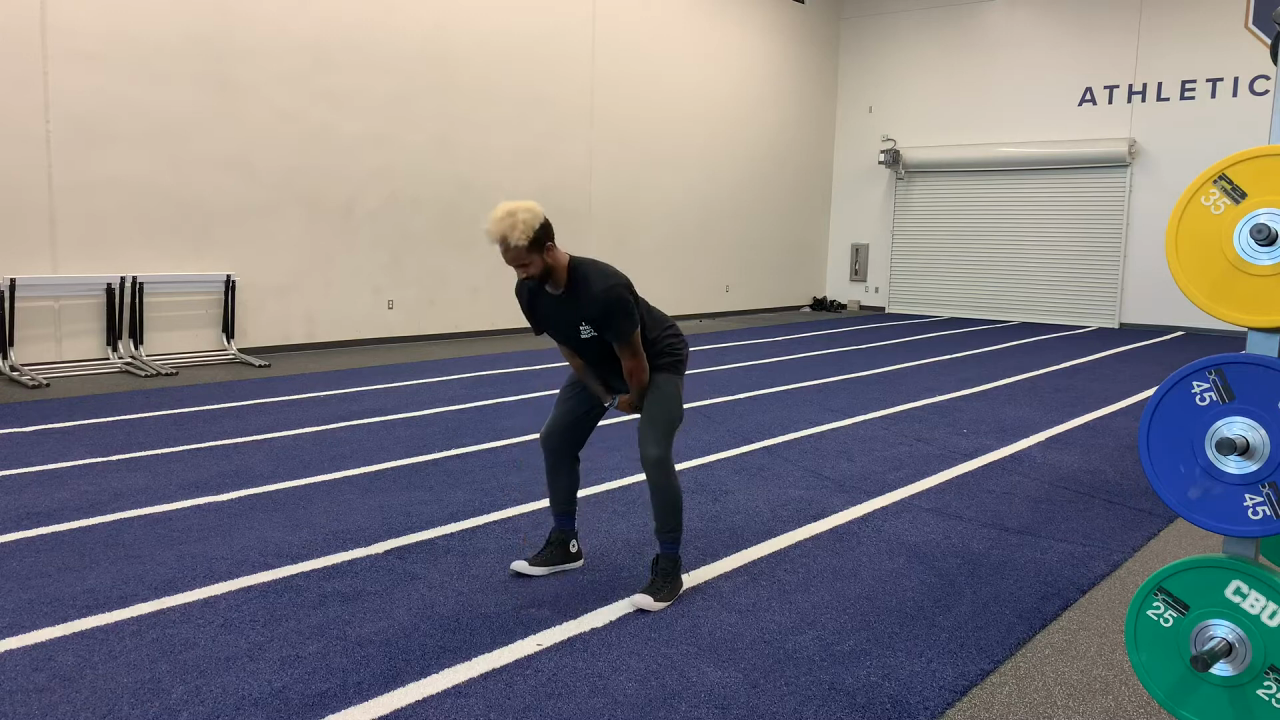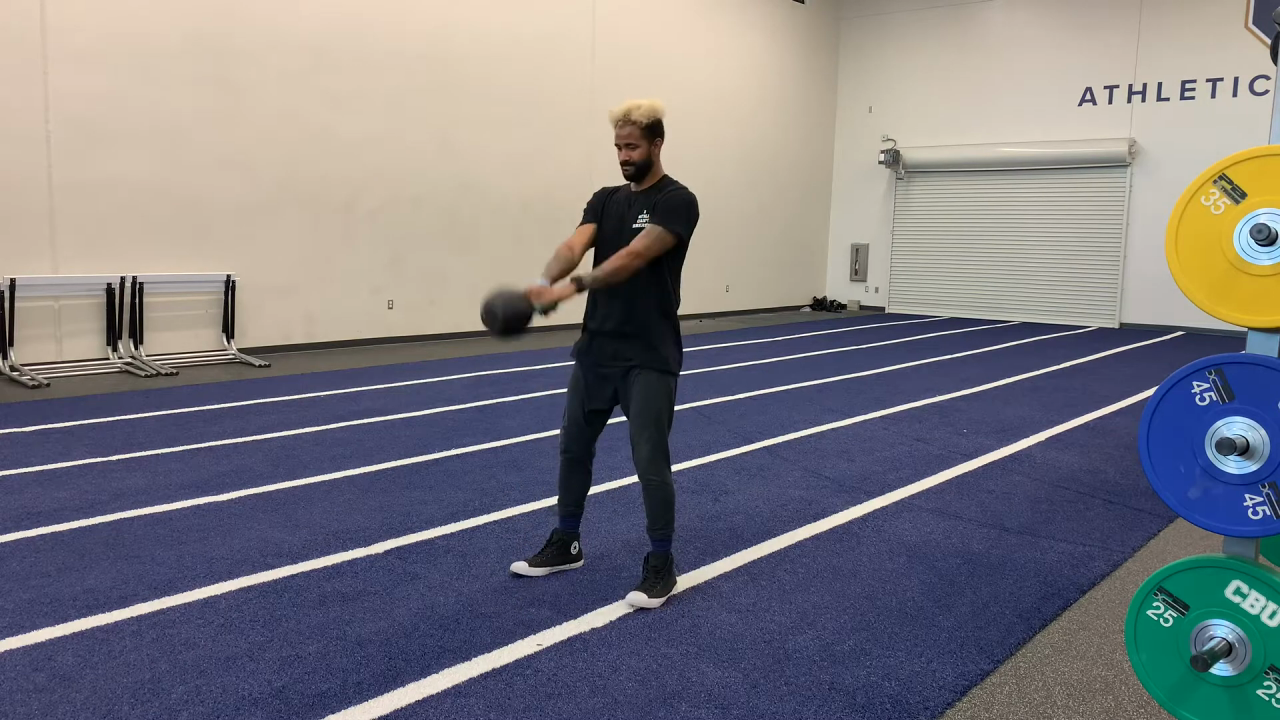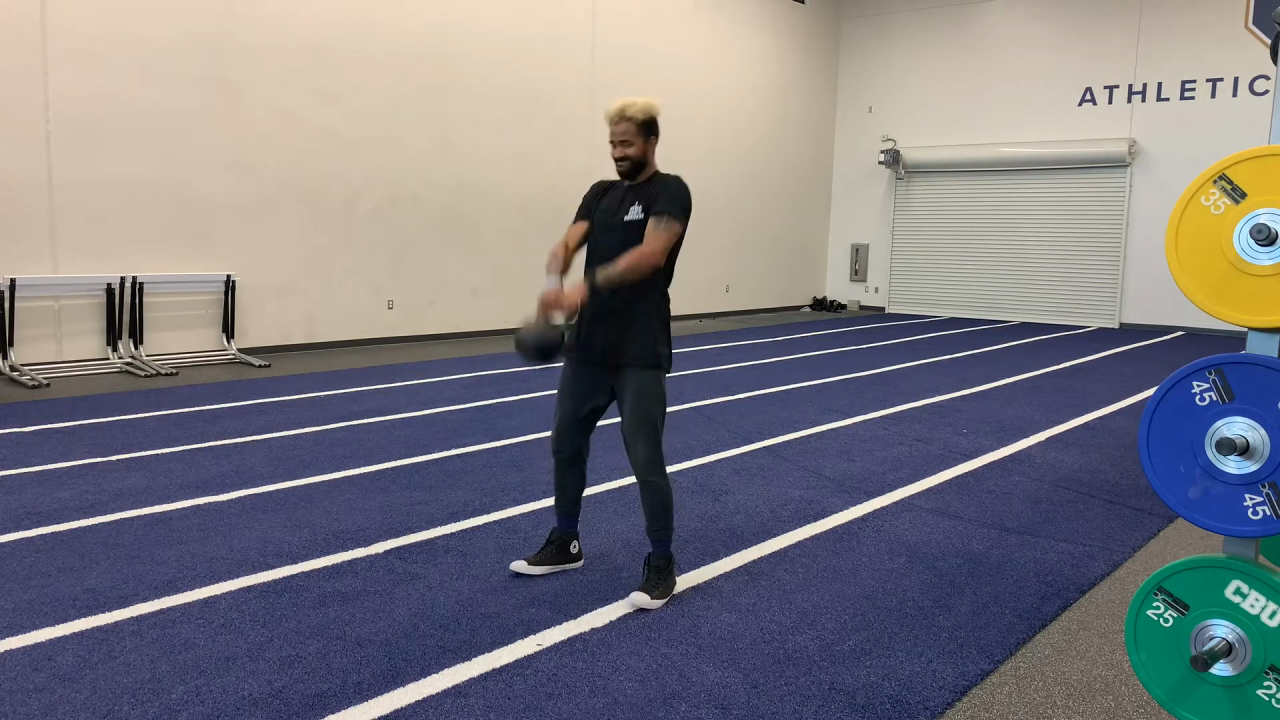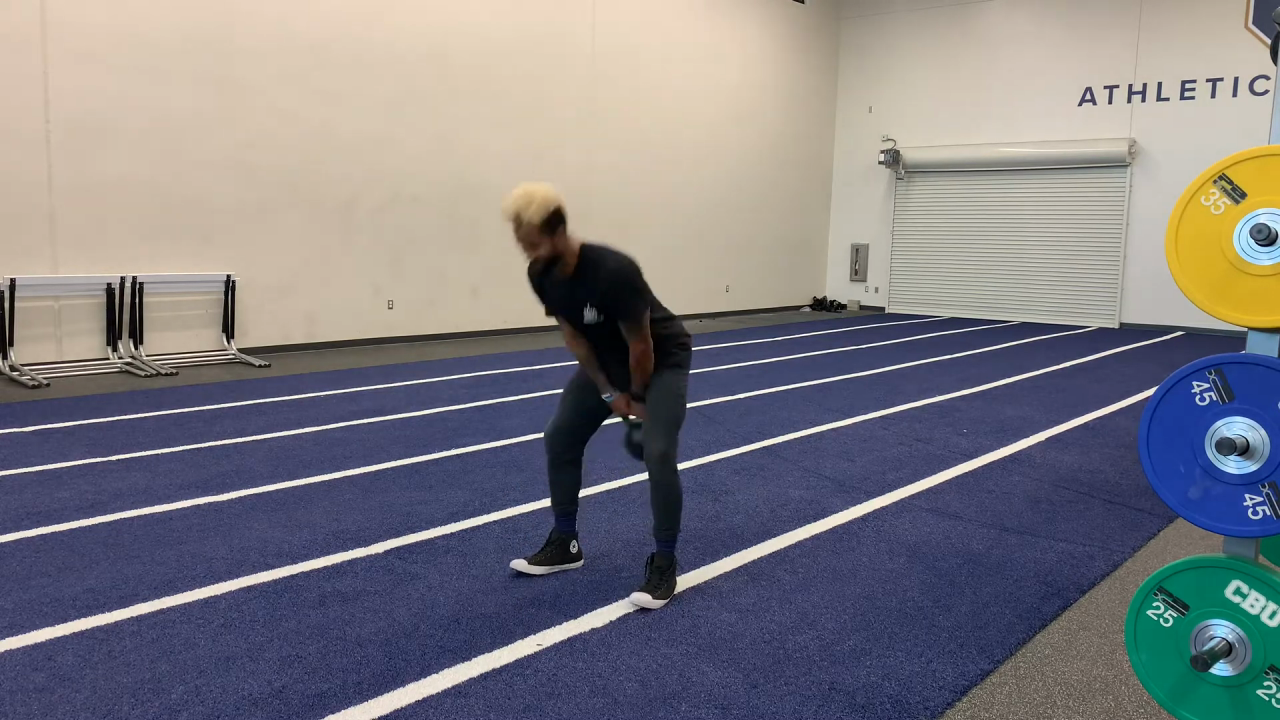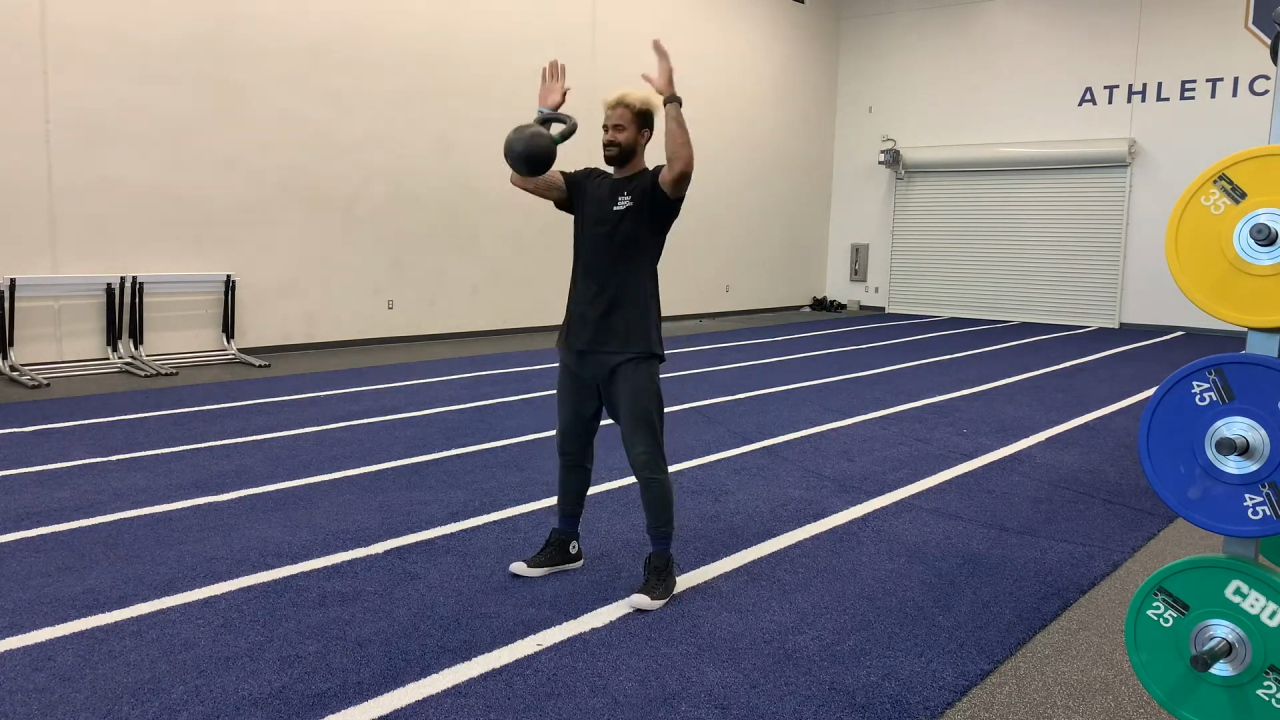
dt=1s
person 1, frame 1
left shoulder: (603, 289)
right shoulder: (529, 291)
left elbow: (635, 362)
right elbow: (571, 352)
left wrist: (636, 403)
right wrist: (608, 398)
left hip: (657, 362)
right hip: (599, 363)
left knee: (654, 455)
right knee: (555, 439)
left ankle: (668, 567)
right ankle: (564, 543)
person 1, frame 2
left shoulder: (677, 201)
right shoulder: (606, 199)
left elbow: (635, 256)
right elbow: (576, 244)
left wrist: (573, 285)
right wrist: (546, 281)
left hip: (649, 357)
right hip: (596, 350)
left knee: (649, 461)
right knee: (573, 448)
left ankle: (661, 565)
right ankle: (566, 543)
person 1, frame 3
left shoulder: (670, 192)
right shoulder: (601, 193)
left elbow: (651, 255)
right elbow: (568, 243)
left wrist: (587, 283)
right wrist: (556, 281)
left hip: (639, 354)
right hip: (591, 344)
left knee: (645, 458)
right knee: (565, 445)
left ankle: (661, 563)
right ankle: (565, 542)
person 1, frame 4
left shoulder: (614, 274)
right shoulder: (542, 274)
left elbow: (642, 347)
right elbow: (574, 338)
left wrist: (638, 396)
right wrist: (609, 393)
left hip: (662, 359)
right hip: (603, 365)
left knee: (658, 451)
right knee: (559, 438)
left ankle: (663, 565)
right ankle: (565, 542)
person 1, frame 5
left shoulder: (655, 188)
right shoulder: (586, 185)
left elbow: (683, 168)
right elbow: (525, 177)
left wrist: (670, 98)
right wrist: (547, 115)
left hip: (631, 352)
right hip: (578, 346)
left knee: (646, 459)
right knee: (572, 448)
left ankle: (661, 563)
right ankle: (565, 543)
